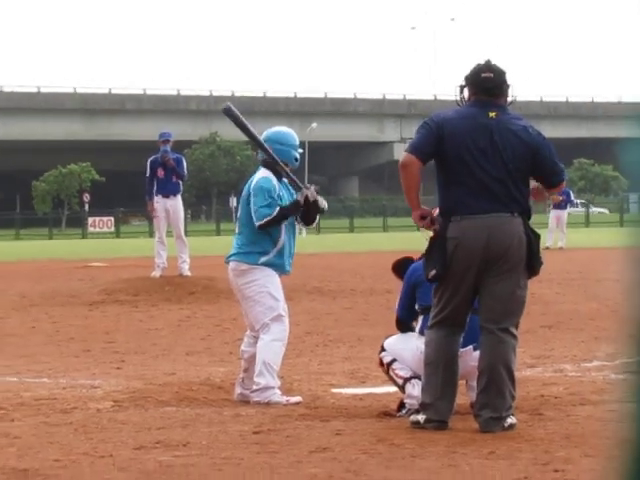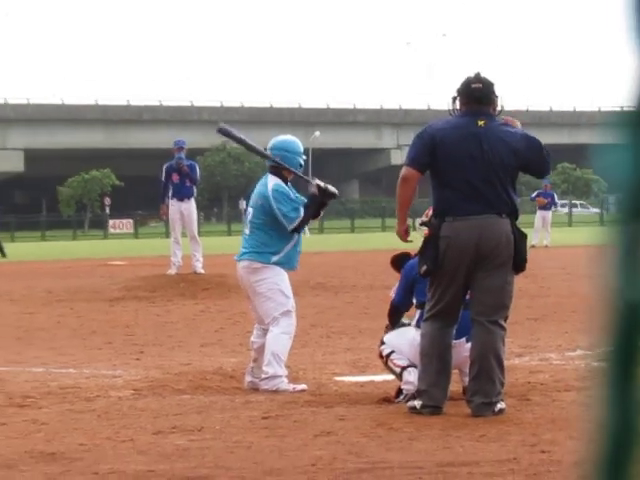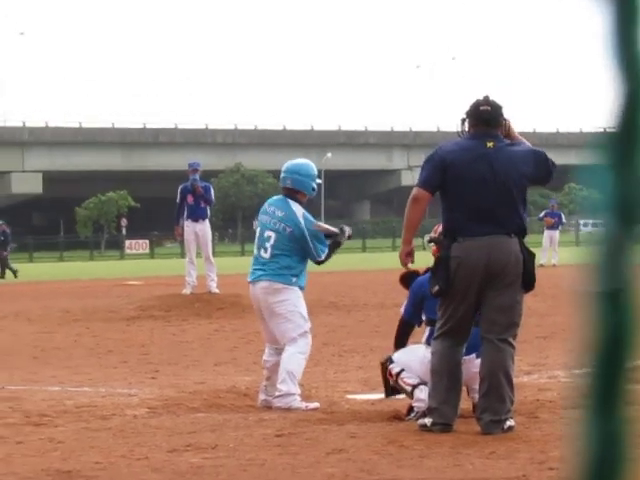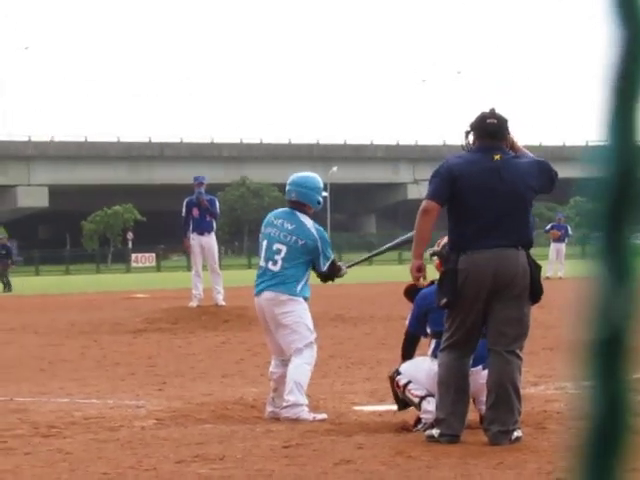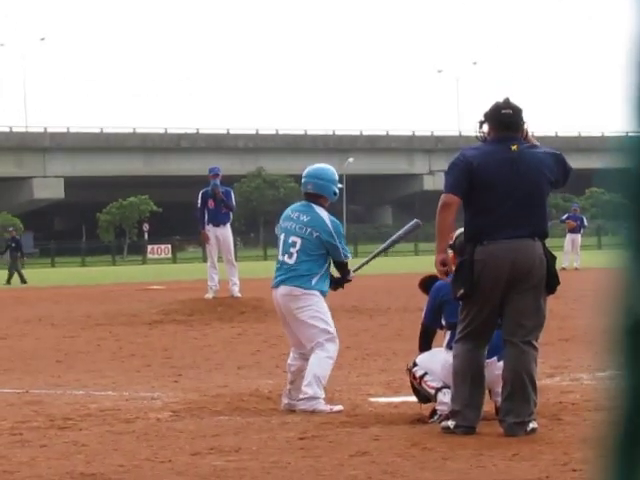
dt=0.2s
person 1, frame 1
left shoulder: (442, 123)
right shoulder: (527, 132)
left elbow: (408, 162)
right elbow: (556, 184)
left wrist: (416, 208)
right wrist: (532, 191)
left hip: (459, 232)
right hip: (510, 232)
left knee: (444, 324)
right knee: (500, 327)
left ankle: (434, 411)
right ankle: (495, 413)
person 1, frame 2
left shoulder: (435, 133)
right shoulder: (514, 137)
left elbow: (408, 176)
right elbow: (544, 167)
left wrist: (401, 220)
left hip: (452, 232)
right hip: (498, 232)
left knee: (438, 317)
right knee: (490, 319)
left ankle: (430, 397)
right ankle: (486, 400)
person 1, frame 3
left shoulder: (446, 154)
right shoulder: (519, 156)
left elbow: (419, 196)
right elbow: (547, 169)
left wrist: (407, 241)
right wrist: (516, 137)
left hip: (462, 252)
right hip: (507, 251)
left knee: (449, 335)
right knee: (500, 337)
left ankle: (439, 415)
right ankle: (495, 417)
person 1, frame 4
left shoulder: (453, 167)
right shoulder: (526, 169)
left elbow: (429, 209)
right elbow: (549, 175)
left wrist: (417, 256)
right wrist: (517, 148)
left hip: (469, 264)
right hip: (514, 263)
left knee: (455, 347)
right knee: (506, 348)
left ankle: (447, 426)
right ankle: (503, 428)
person 1, frame 5
left shoulder: (469, 159)
right shoulder: (543, 160)
left elbow: (448, 203)
right elbow: (563, 169)
left wrist: (441, 250)
right wrist: (530, 141)
left hip: (485, 255)
right hip: (530, 254)
left knee: (471, 338)
right knee: (522, 339)
left ankle: (463, 417)
right ankle: (518, 419)
person 2, frame 1
left shoulder: (280, 183)
right shoulder: (264, 182)
left elbow: (307, 217)
right elbow: (265, 220)
left wrist: (314, 204)
right wrist: (298, 203)
left hip: (251, 266)
right hip: (255, 267)
left knee: (258, 329)
right knee: (275, 326)
left ankle: (246, 387)
right ankle: (265, 390)
person 2, frame 2
left shoulder: (278, 185)
right shoulder: (275, 188)
left elbow: (311, 213)
right elbow: (296, 224)
left wrist: (322, 197)
right wrist: (311, 197)
left hip: (253, 263)
right hip: (265, 265)
left knee: (266, 322)
right knee: (283, 320)
left ankle: (256, 375)
right ankle: (273, 379)
person 2, frame 3
left shoulder: (269, 205)
right shoulder: (302, 218)
right elbow: (320, 256)
left wrist: (330, 235)
right wrist: (339, 239)
left hip: (258, 283)
right hip: (281, 286)
left knee: (276, 342)
right knee: (298, 340)
left ankle: (269, 393)
right ankle: (286, 396)
person 2, frame 4
left shoulder: (271, 218)
right shoulder: (313, 231)
right elbow: (325, 269)
right wrist: (338, 270)
left hip: (262, 295)
right hip: (286, 298)
left knee: (281, 354)
right knee: (304, 351)
left ankle: (276, 405)
right ankle: (294, 407)
person 2, frame 5
left shoulder: (289, 213)
right shoulder: (328, 223)
right elbow: (341, 261)
left wrist: (329, 278)
right wrist: (344, 277)
left hip: (280, 289)
right hip: (303, 292)
left knee: (301, 347)
right knee: (326, 344)
left ankle: (292, 397)
right ankle: (310, 399)
person 3, frame 1
left shoulder: (417, 268)
left elbow: (402, 323)
left wrist: (418, 334)
right hip: (474, 359)
left knee: (388, 348)
left ankle: (417, 399)
person 3, frame 2
left shoulder: (414, 265)
left elbow: (395, 312)
left wrist: (395, 326)
right hip: (466, 350)
left knee: (388, 343)
left ankle: (413, 385)
person 3, frame 3
left shoulder: (422, 283)
left elbow: (405, 325)
left wrist: (399, 352)
right hip: (475, 366)
left knee: (394, 363)
left ankle: (423, 399)
right ankle: (481, 398)
person 3, frame 4
left shoulder: (427, 295)
left elbow: (411, 338)
left wrist: (405, 364)
right hip: (481, 377)
left knee: (400, 374)
left ankle: (431, 412)
right ankle: (487, 408)
person 3, frame 5
left shoulder: (442, 287)
left elbow: (427, 331)
left wrist: (423, 358)
right hip: (497, 369)
left knee: (418, 366)
left ankle: (446, 404)
right ankle: (503, 400)
person 4, frame 1
left shoulder: (179, 159)
right shoulder: (153, 160)
left elbow: (183, 177)
right elbow: (149, 182)
left wrist: (171, 164)
right wrist: (149, 201)
left hip: (175, 199)
right hip: (159, 200)
left knee: (180, 234)
right knee: (160, 235)
left ankle: (184, 266)
right ankle: (159, 267)
person 4, frame 2
left shoulder: (192, 165)
right shoulder: (168, 167)
left elbow: (196, 182)
right elbow: (164, 186)
left wrist: (185, 170)
right wrist: (163, 205)
left hip: (189, 203)
right hip: (174, 203)
left knee: (193, 234)
right knee: (175, 235)
left ankle: (197, 265)
right ankle: (175, 265)
person 4, frame 3
left shoulder: (207, 187)
right shoulder: (183, 188)
left elbow: (211, 203)
right elbow: (179, 207)
left wrist: (200, 191)
right wrist: (177, 226)
left hip: (204, 223)
right hip: (189, 224)
left knee: (208, 255)
right knee: (190, 256)
left ankle: (212, 284)
right ankle: (190, 285)
person 4, frame 4
left shoulder: (212, 200)
right shoulder: (189, 201)
left elbow: (216, 216)
right elbow: (185, 221)
left wrist: (205, 204)
right wrist: (185, 239)
left hip: (210, 236)
right hip: (195, 237)
left knee: (214, 268)
right knee: (196, 269)
left ankle: (218, 297)
right ankle: (196, 297)
person 4, frame 5
left shoulder: (228, 191)
right shoulder: (204, 193)
left elbow: (232, 208)
right elbow: (201, 213)
left wrist: (221, 196)
right wrist: (202, 231)
left hip: (225, 228)
right hip: (210, 229)
left knee: (230, 259)
right knee: (211, 260)
left ankle: (234, 288)
right ankle: (212, 289)
